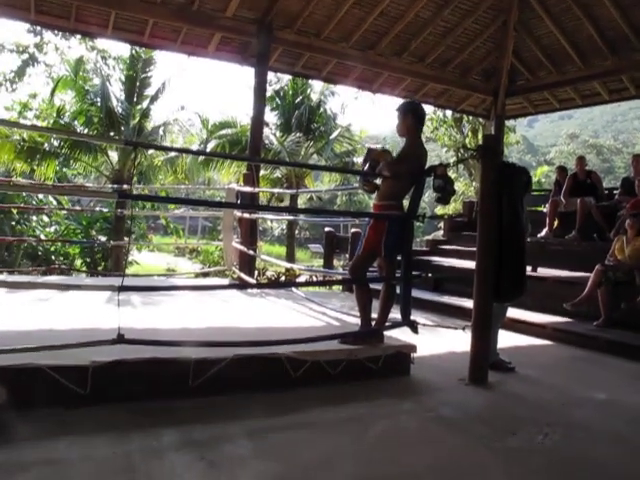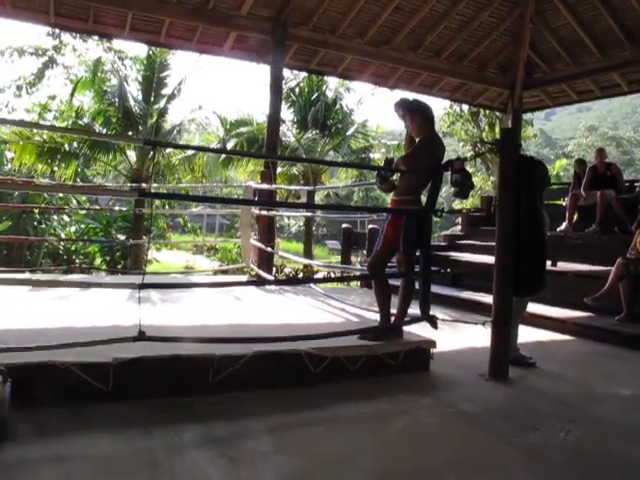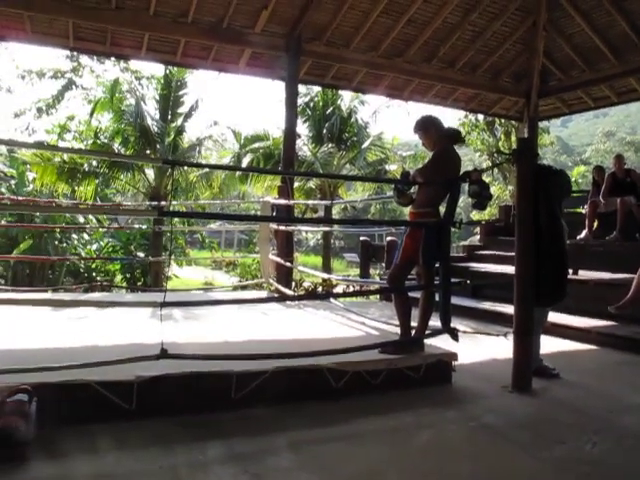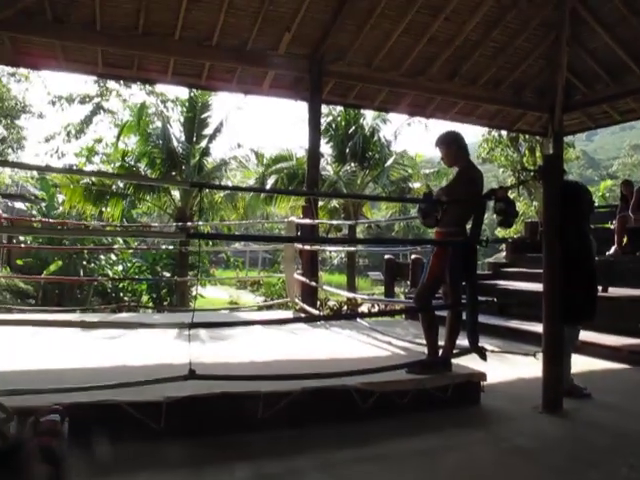
dt=0.7s
person 1, frame 1
left shoulder: (413, 146)
right shoulder: (416, 148)
left elbow: (391, 168)
left wrist: (379, 166)
right wrist: (383, 162)
left hip: (387, 215)
right hip: (392, 215)
left knee: (357, 269)
right knee: (388, 273)
left ankle: (367, 329)
right ankle: (376, 330)
person 1, frame 2
left shoulder: (429, 141)
right shoulder: (432, 143)
left elbow: (406, 162)
right elbow: (411, 160)
left wrist: (395, 163)
right wrist: (407, 129)
left hip: (405, 211)
right hip: (411, 210)
left knee: (376, 265)
right knee: (406, 269)
left ankle: (386, 325)
right ankle: (396, 325)
person 1, frame 3
left shoulder: (444, 153)
right shoulder: (450, 155)
left elbow: (422, 174)
left wrist: (412, 175)
left hip: (423, 223)
right hip: (431, 222)
left knee: (395, 278)
right knee: (427, 281)
left ankle: (406, 338)
right ankle: (417, 338)
person 1, frame 4
left shoulder: (465, 173)
right shoulder: (473, 173)
left elbow: (443, 195)
left wrist: (436, 195)
left hip: (449, 242)
right hip: (457, 241)
left knee: (422, 297)
right knee: (452, 299)
left ankle: (433, 358)
right ankle: (445, 358)
person 2, frame 1
left shoulder: (512, 203)
right shoulder: (510, 203)
right elbow: (519, 232)
left hip: (506, 258)
right hip: (506, 259)
left knee: (499, 303)
right knee: (500, 303)
left ankle: (490, 353)
right ankle: (490, 355)
person 2, frame 2
left shoulder: (528, 197)
right shoulder: (527, 198)
left hip: (524, 250)
right hip: (525, 251)
left knee: (519, 297)
right knee: (520, 297)
left ankle: (510, 349)
right ankle: (510, 351)
person 2, frame 3
left shoulder: (546, 208)
right shoulder: (545, 209)
right elbow: (550, 239)
left hip: (544, 264)
right hip: (544, 266)
left knee: (537, 313)
right knee: (538, 313)
left ankle: (533, 360)
right ankle: (534, 362)
person 2, frame 4
left shoulder: (567, 213)
right shoulder: (573, 213)
left hip: (570, 276)
right hip: (573, 278)
left knee: (568, 329)
right knee: (569, 329)
left ankle: (564, 378)
right ankle: (564, 381)
